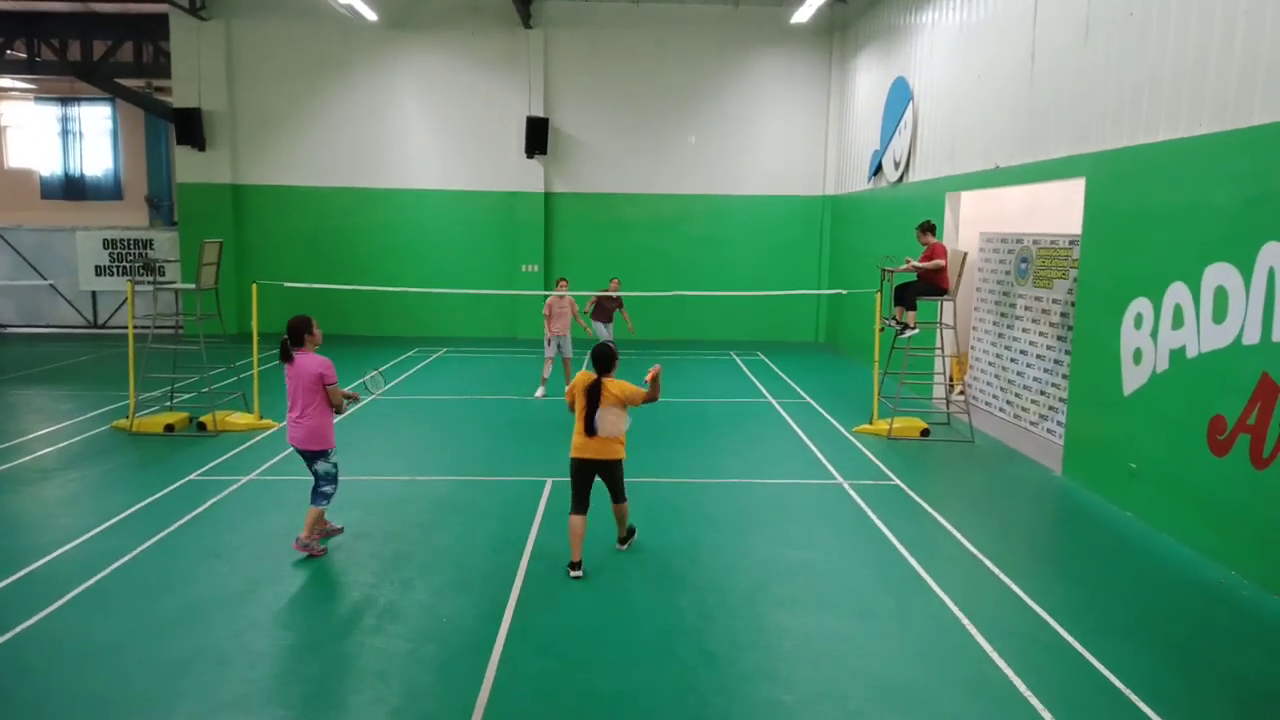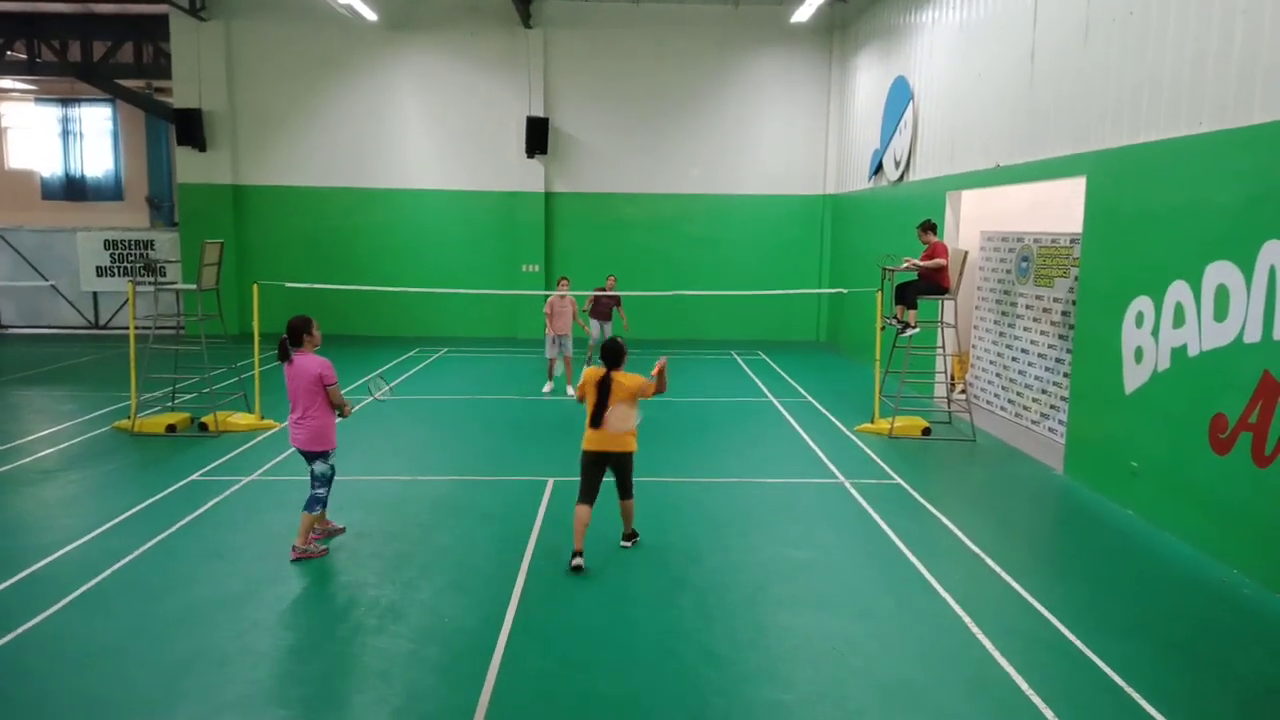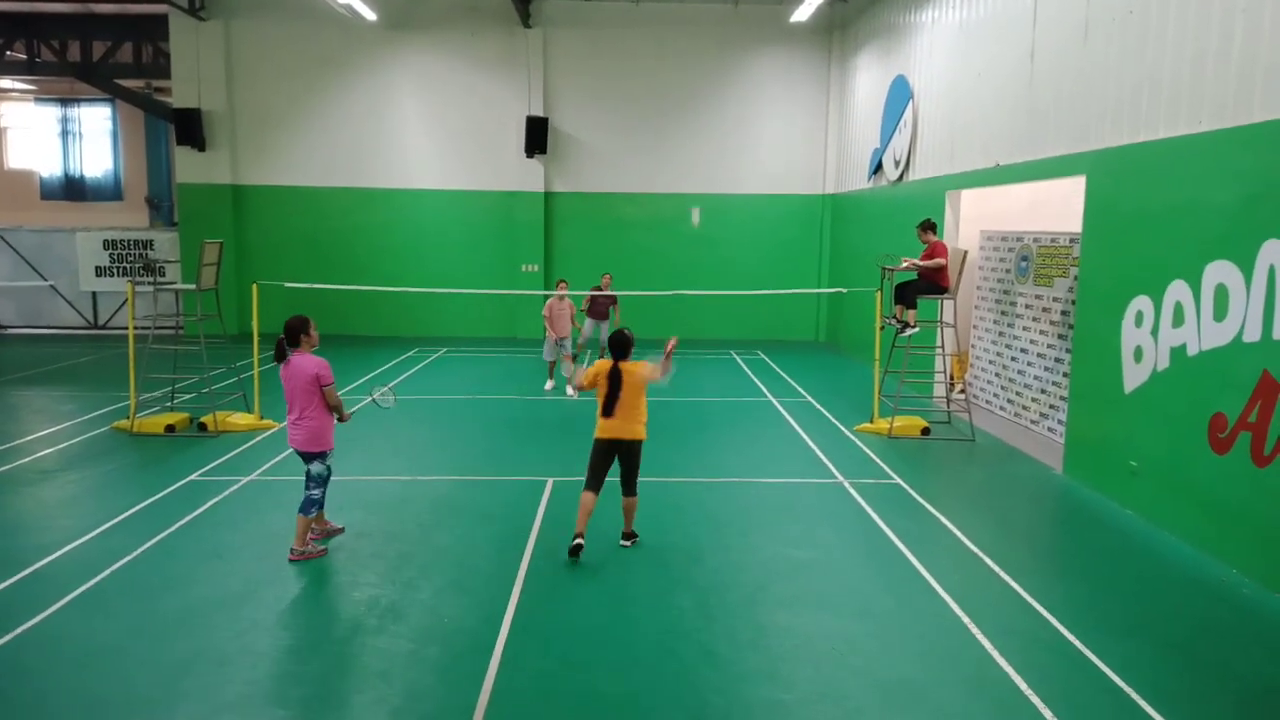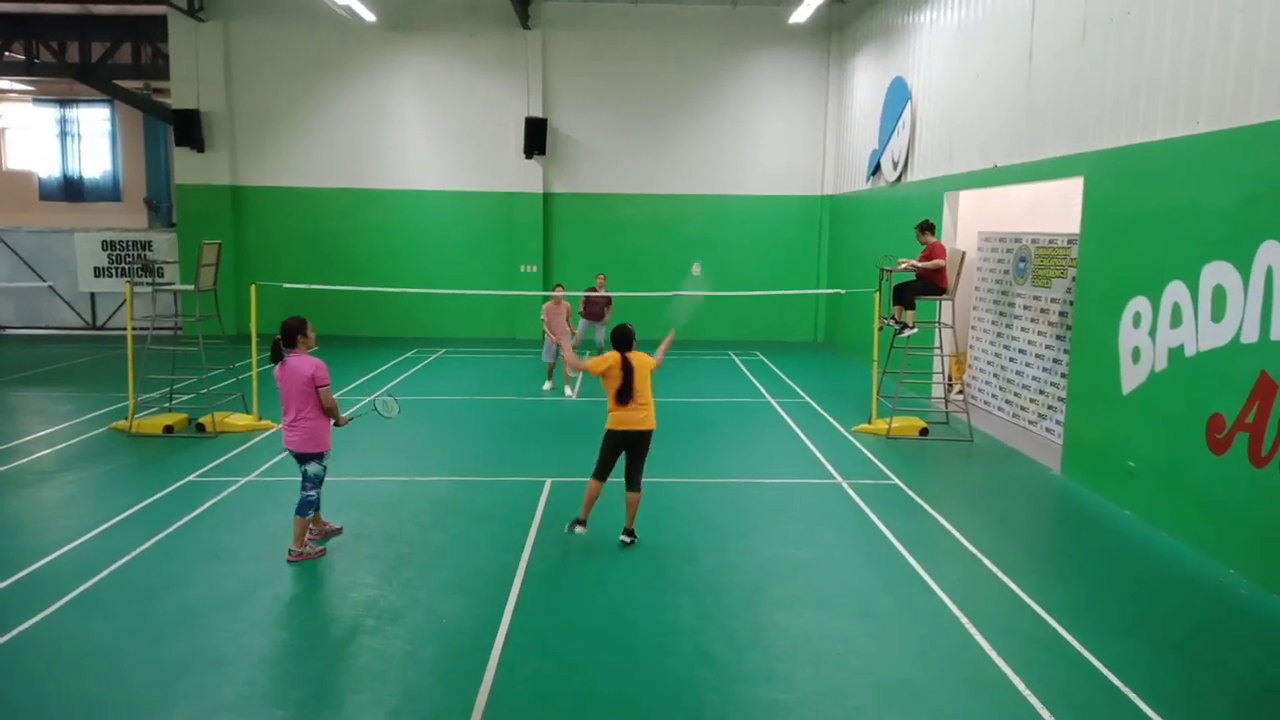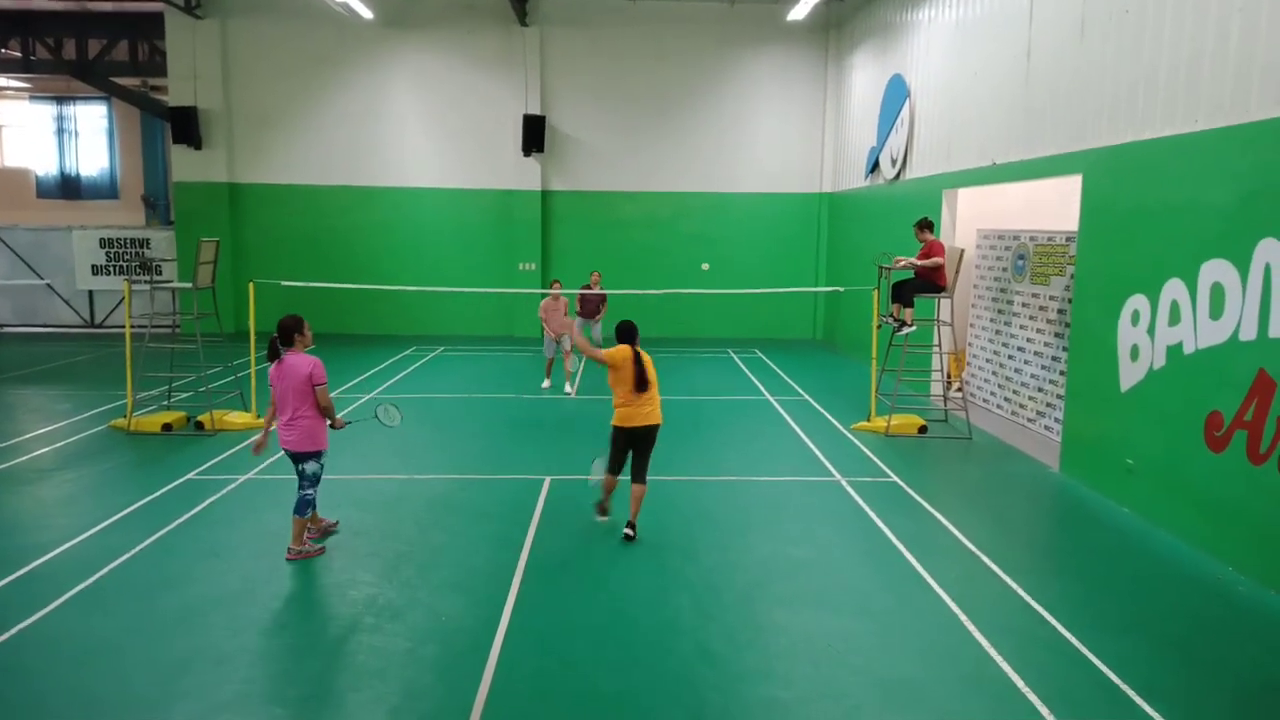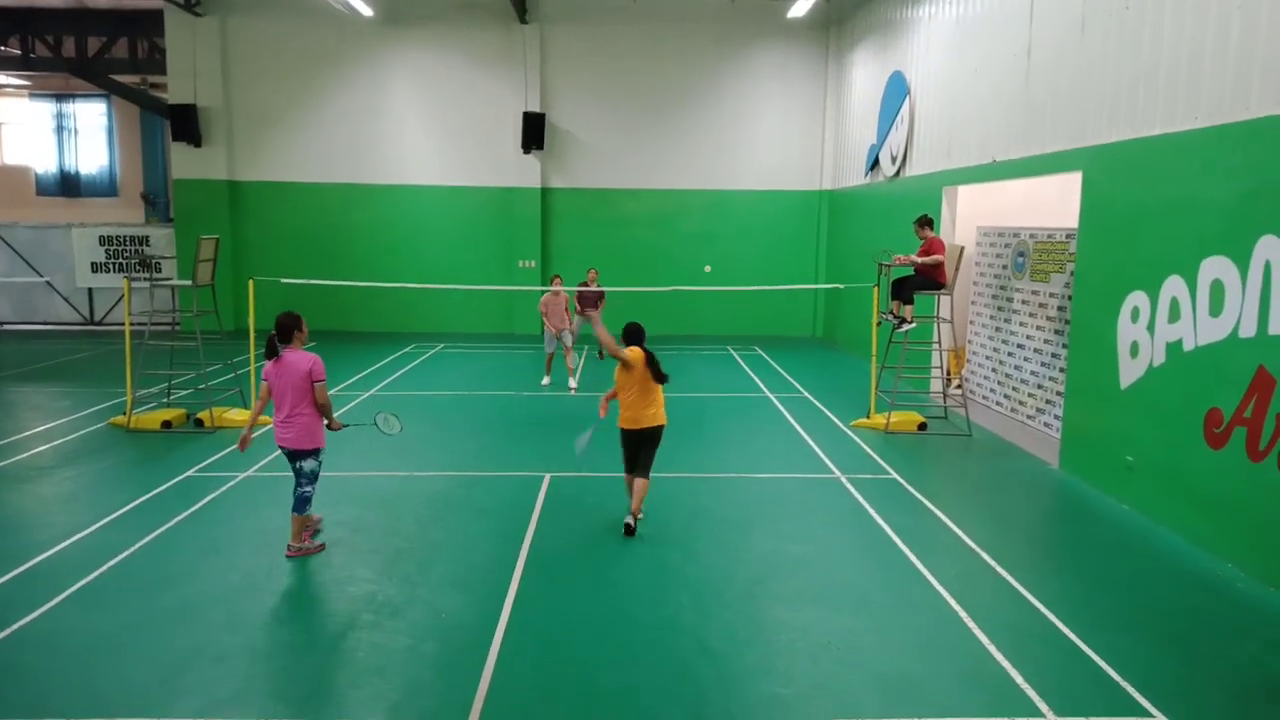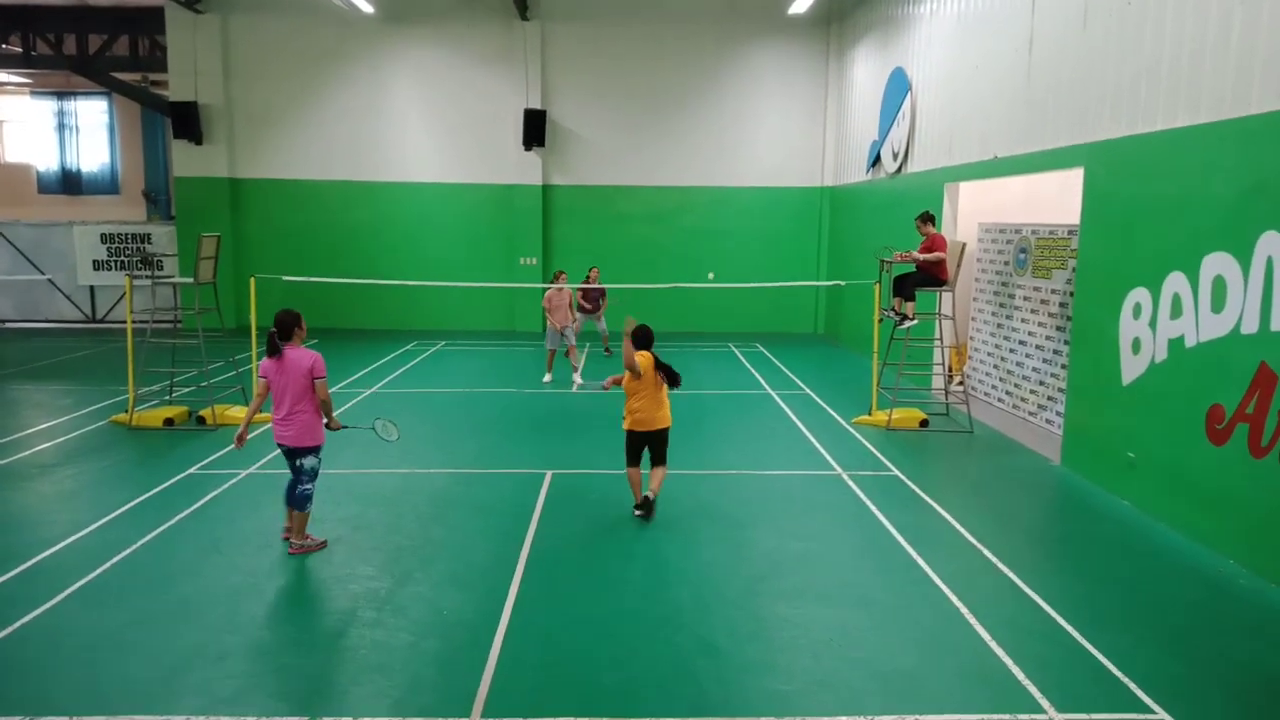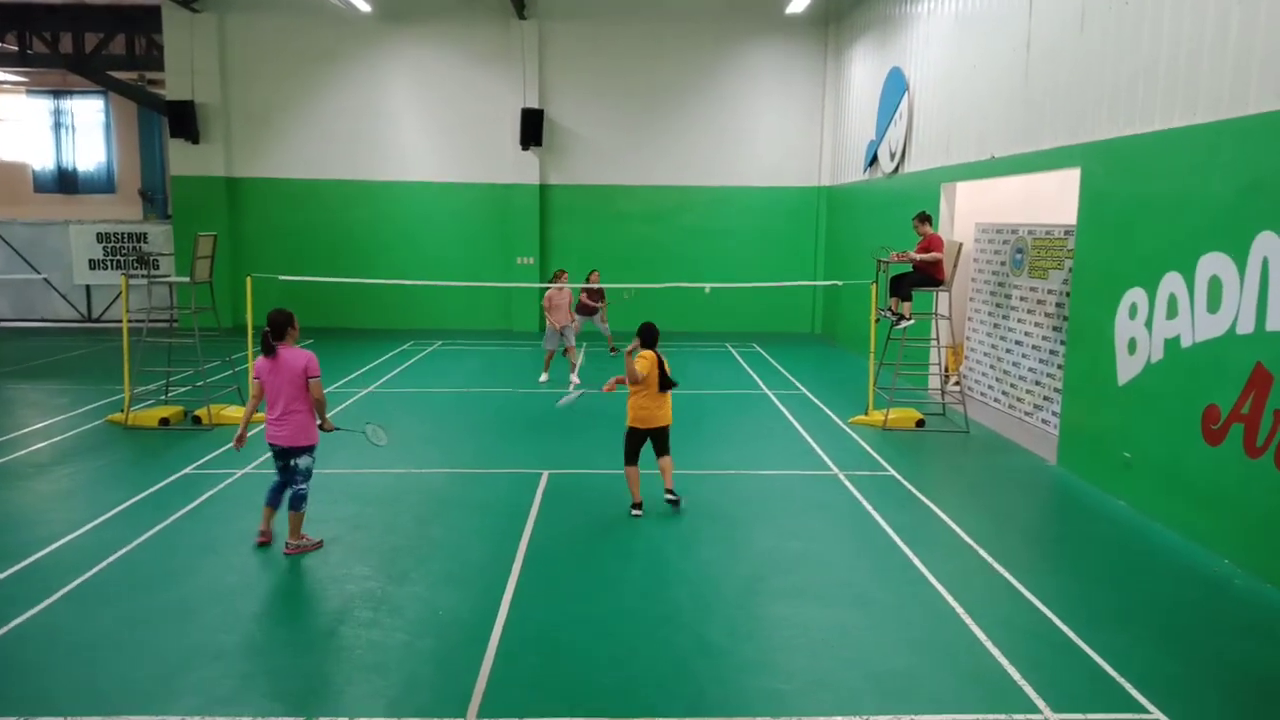
dt=0.1s
person 1, frame 1
left shoulder: (290, 362)
right shoulder: (322, 363)
right elbow: (336, 401)
left wrist: (345, 394)
right wrist: (341, 406)
left hip: (297, 435)
right hip: (317, 437)
left knee: (323, 479)
right knee: (327, 485)
left ankle: (320, 525)
right ankle: (305, 537)
person 1, frame 2
left shoulder: (289, 364)
right shoulder: (322, 364)
right elbow: (336, 400)
left wrist: (340, 405)
right wrist: (343, 409)
left hip: (299, 435)
right hip: (319, 437)
left knee: (322, 479)
right knee: (319, 488)
left ankle: (321, 525)
right ankle: (302, 545)
person 1, frame 3
left shoulder: (285, 365)
right shoulder: (319, 364)
right elbow: (333, 402)
right wrist: (342, 414)
left hip: (297, 435)
right hip: (316, 438)
left knee: (319, 480)
right knee: (314, 489)
left ankle: (320, 525)
right ankle: (299, 546)
person 1, frame 4
left shoulder: (280, 367)
right shoulder: (315, 366)
right elbow: (328, 404)
right wrist: (339, 419)
left hip: (292, 439)
right hip: (312, 440)
left knee: (313, 483)
right knee: (310, 490)
left ankle: (318, 527)
right ankle: (297, 548)
person 1, frame 5
left shoulder: (276, 365)
right shoulder: (312, 364)
left elbow: (273, 404)
right elbow: (324, 403)
left wrist: (264, 433)
right wrist: (334, 420)
left hip: (288, 438)
right hip: (310, 438)
left knee: (307, 483)
right knee: (308, 489)
left ankle: (315, 524)
right ankle: (297, 546)
person 1, frame 6
left shoulder: (272, 363)
right shoulder: (312, 361)
left elbow: (262, 399)
right elbow: (322, 401)
left wrist: (248, 429)
right wrist: (332, 420)
left hip: (283, 436)
right hip: (308, 437)
left knee: (302, 482)
right knee: (306, 487)
left ankle: (306, 524)
right ankle: (297, 543)
person 1, frame 7
left shoulder: (269, 361)
right shoulder: (313, 358)
left elbow: (259, 396)
right elbow: (323, 398)
left wrist: (244, 426)
right wrist: (331, 419)
left hip: (282, 434)
right hip: (308, 434)
left knee: (297, 479)
right knee: (306, 484)
left ankle: (290, 526)
right ankle: (298, 540)
person 1, frame 8
left shoulder: (262, 361)
right shoulder: (307, 358)
left elbow: (255, 398)
right elbow: (317, 397)
left wrist: (243, 428)
right wrist: (324, 420)
left hip: (275, 434)
right hip: (302, 435)
left knee: (281, 480)
right knee: (300, 485)
left ankle: (265, 529)
right ankle: (294, 541)
person 2, frame 1
left shoulder: (580, 380)
right shoulder: (621, 388)
left elbow: (571, 406)
right elbow: (651, 397)
right wrist: (655, 378)
left hip: (580, 453)
right hip: (611, 455)
left knee: (578, 507)
right knee: (618, 496)
left ankle: (576, 563)
right ankle: (623, 535)
person 2, frame 2
left shoulder: (591, 375)
right shoulder: (632, 382)
left elbow: (580, 396)
right elbow: (660, 388)
right wrist: (661, 372)
left hip: (593, 446)
right hip: (622, 447)
left knee: (585, 499)
right knee: (625, 490)
left ankle: (578, 554)
right ankle: (627, 534)
person 2, frame 3
left shoulder: (600, 367)
right shoulder: (640, 369)
left elbow: (580, 385)
right elbow: (663, 371)
left wrist: (578, 372)
right wrist: (668, 355)
left hip: (605, 435)
right hip: (632, 436)
left knee: (591, 486)
right knee: (629, 487)
left ankle: (579, 535)
right ankle: (628, 533)
person 2, frame 4
left shoulder: (609, 361)
right shoulder: (643, 359)
left elbow: (575, 365)
right elbow: (657, 361)
left wrist: (565, 346)
right wrist: (666, 343)
left hip: (617, 427)
right hip: (644, 427)
left knee: (599, 475)
right knee: (633, 480)
left ankle: (581, 520)
right ankle: (628, 530)
person 2, frame 5
left shoulder: (619, 353)
right shoulder: (643, 356)
left elbow: (588, 351)
left wrist: (573, 329)
left hip: (624, 422)
right hip: (650, 422)
left knee: (614, 468)
right knee: (639, 473)
left ankle: (604, 505)
right ankle: (631, 524)
person 2, frame 6
left shoulder: (633, 353)
right shoulder: (647, 358)
left elbow: (612, 349)
left wrist: (597, 322)
right wrist: (607, 397)
left hip: (631, 423)
right hip: (655, 422)
left knee: (630, 468)
right knee: (642, 472)
left ankle: (635, 511)
right ankle: (633, 514)
person 2, frame 7
left shoulder: (642, 358)
right shoulder: (651, 360)
left elbow: (630, 366)
right elbow: (629, 377)
left wrist: (626, 336)
right wrist: (613, 379)
left hip: (637, 424)
right hip: (660, 423)
left knee: (632, 463)
right knee: (659, 464)
left ankle: (640, 504)
right ankle: (651, 494)
person 2, frame 8
left shoulder: (643, 357)
right shoulder: (658, 358)
left elbow: (636, 379)
left wrist: (628, 356)
right wrist: (616, 380)
left hip: (639, 421)
right hip: (662, 419)
left knee: (631, 461)
right knee: (664, 454)
left ankle: (637, 504)
right ankle: (669, 490)
